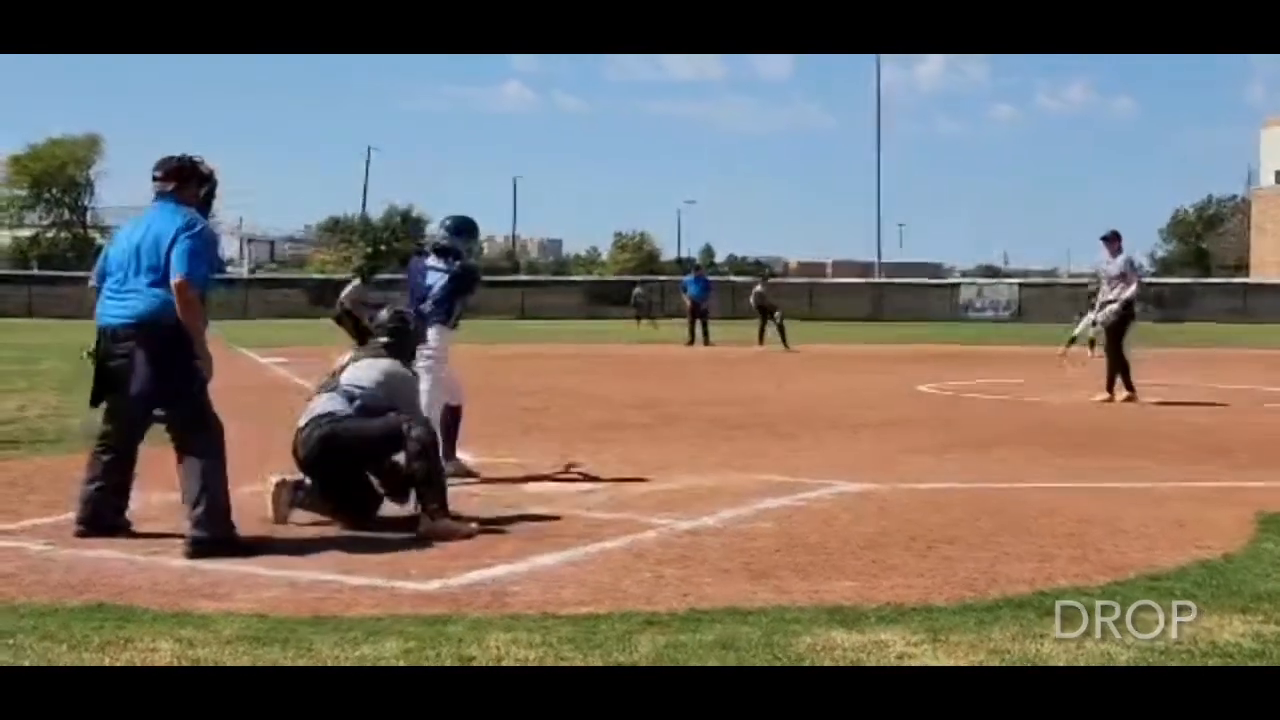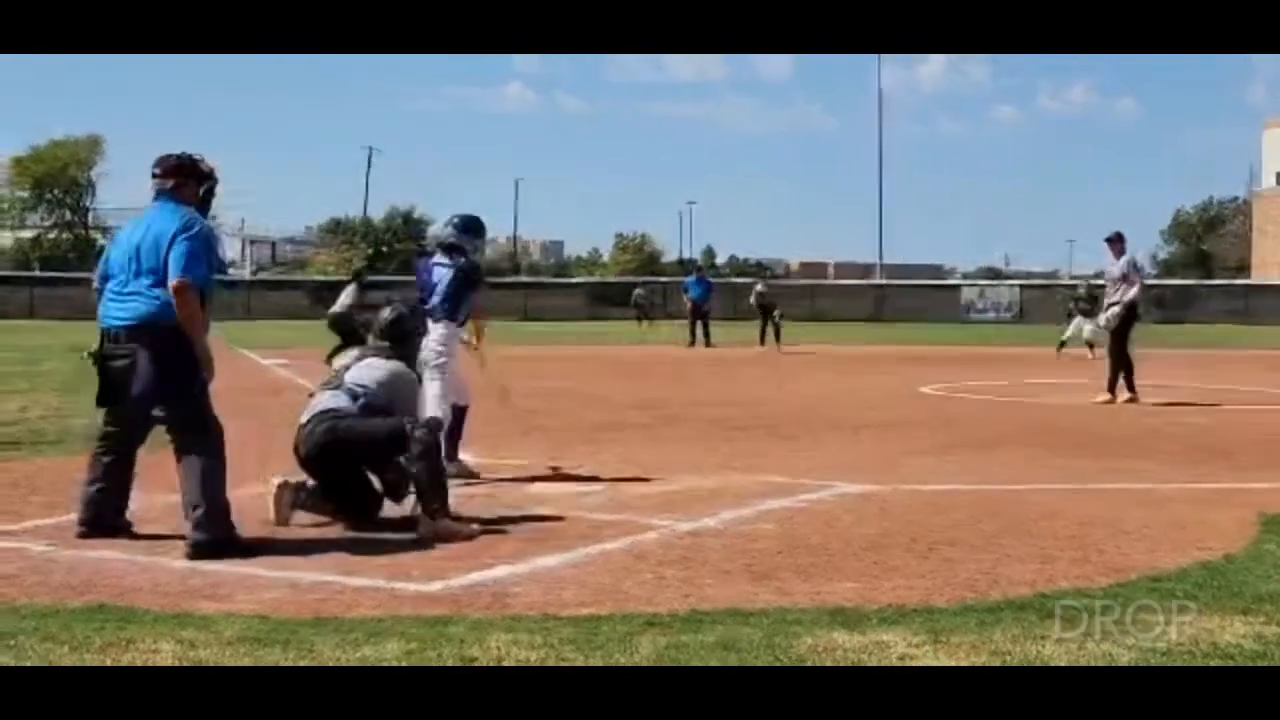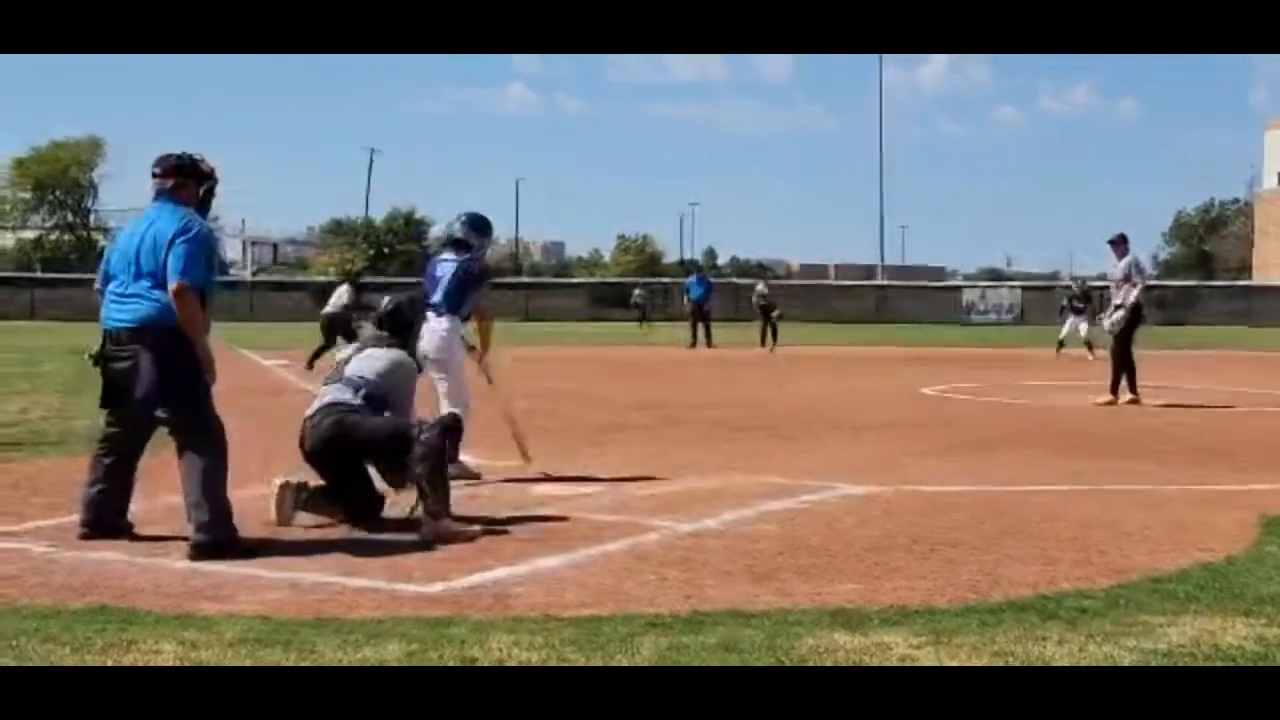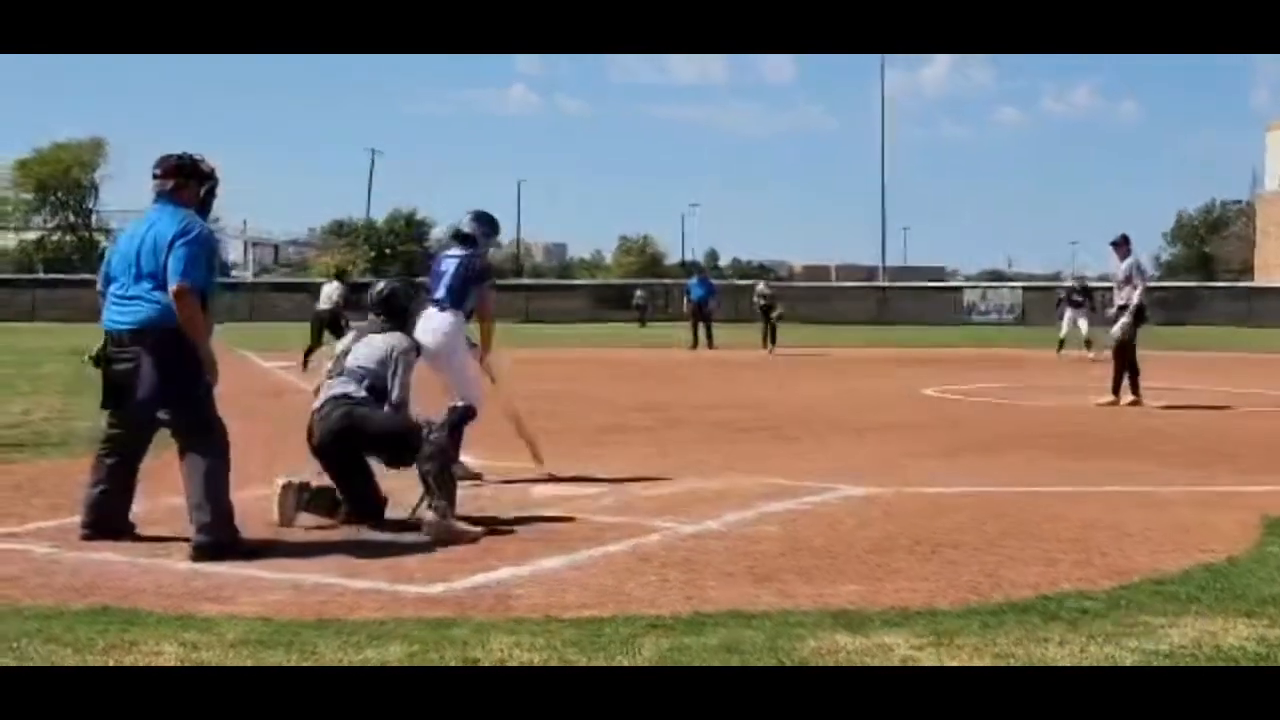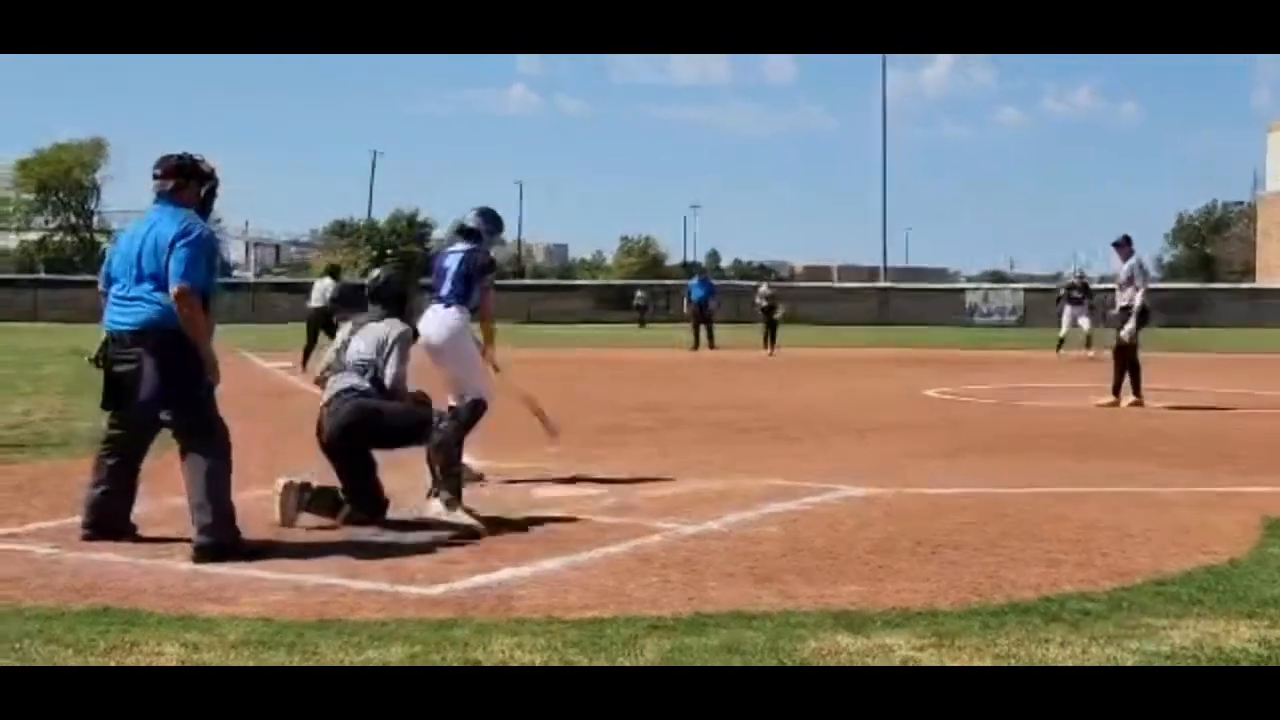
dt=0.1s
person 1, frame 1
left shoulder: (129, 227)
right shoulder: (191, 226)
left elbow: (98, 283)
right elbow: (182, 286)
right wrist: (200, 344)
left hip: (112, 339)
right hip: (158, 339)
left knee: (118, 430)
right knee: (198, 433)
left ankle: (96, 514)
right ankle: (209, 532)
person 1, frame 2
left shoulder: (130, 227)
right shoulder: (191, 226)
left elbow: (100, 284)
right elbow: (180, 288)
right wrist: (201, 346)
left hip: (116, 340)
right hip: (160, 340)
left knee: (119, 431)
right knee: (198, 435)
left ankle: (97, 516)
right ankle: (210, 534)
person 1, frame 3
left shoulder: (130, 228)
right shoulder: (190, 227)
left elbow: (103, 287)
right elbow: (180, 290)
right wrist: (203, 349)
left hip: (118, 342)
right hip: (162, 343)
left knee: (121, 433)
right knee: (200, 436)
left ankle: (99, 517)
right ankle: (211, 534)
person 1, frame 4
left shoulder: (131, 229)
right shoulder: (191, 228)
left elbow: (105, 289)
right elbow: (181, 293)
right wrist: (204, 351)
left hip: (120, 344)
right hip: (164, 344)
left knee: (122, 434)
right knee: (202, 438)
left ankle: (101, 517)
right ankle: (212, 536)
person 1, frame 5
left shoulder: (131, 229)
right shoulder: (191, 229)
left elbow: (106, 289)
right elbow: (183, 295)
right wrist: (206, 352)
left hip: (122, 345)
right hip: (165, 346)
left knee: (123, 435)
right knee: (204, 438)
left ankle: (102, 517)
right ankle: (215, 536)
person 2, frame 1
left shoulder: (417, 264)
right shoulder: (467, 273)
right hip: (430, 344)
left knee: (453, 396)
right knee: (425, 414)
left ankle: (448, 459)
person 2, frame 2
left shoulder: (424, 264)
right shoulder: (471, 270)
right elbow: (474, 311)
right wrist: (478, 338)
left hip: (420, 335)
right hip: (439, 340)
left knee: (459, 397)
right knee: (435, 412)
left ankle: (451, 460)
person 2, frame 3
left shoulder: (435, 262)
right shoulder: (476, 267)
right elbow: (482, 314)
left wrist: (462, 344)
right wrist: (484, 350)
left hip: (423, 331)
right hip: (441, 334)
left knee: (457, 398)
right knee: (456, 406)
left ankle: (450, 460)
person 2, frame 4
left shoulder: (441, 258)
right shoulder: (479, 264)
right elbow: (485, 313)
left wrist: (466, 343)
right wrist: (485, 351)
left hip: (426, 325)
right hip: (445, 328)
left knee: (463, 395)
right knee: (470, 398)
person 2, frame 5
left shoulder: (443, 255)
right shoulder: (480, 260)
right elbow: (486, 308)
right wrist: (488, 348)
left hip: (430, 324)
right hip: (450, 326)
left knee: (461, 393)
right knee: (480, 394)
left ankle: (453, 462)
right ankle: (448, 454)
person 3, frame 1
left shoulder: (353, 359)
right shoulder: (399, 372)
right elbow: (416, 426)
left hip: (308, 442)
right hip: (329, 436)
left knee: (363, 510)
right knee: (418, 431)
left ankle: (295, 492)
right ankle: (435, 518)
person 3, frame 2
left shoulder: (354, 357)
right shoulder: (401, 373)
right elbow: (416, 429)
left hip: (308, 439)
right hip: (329, 434)
left knee: (364, 511)
right knee: (422, 432)
left ankle: (297, 493)
right ankle: (436, 518)
person 3, frame 3
left shoulder: (355, 348)
right shoulder: (401, 360)
right elbow: (402, 422)
left hip: (313, 434)
right hip: (337, 427)
left knee: (367, 510)
right knee: (426, 436)
left ankle: (297, 494)
right ankle: (436, 520)
person 3, frame 4
left shoulder: (353, 336)
right shoulder: (401, 343)
left elbow: (321, 387)
right elbow: (398, 405)
left hip: (320, 426)
right hip: (344, 420)
left knee: (368, 510)
right knee: (434, 434)
left ankle: (300, 494)
right ankle: (441, 515)
person 3, frame 5
left shoulder: (351, 326)
right shoulder: (397, 328)
left elbow: (321, 377)
right elbow: (395, 386)
right wrist: (412, 401)
left hip: (329, 422)
right hip: (356, 414)
right knee: (440, 423)
left ankle: (302, 495)
